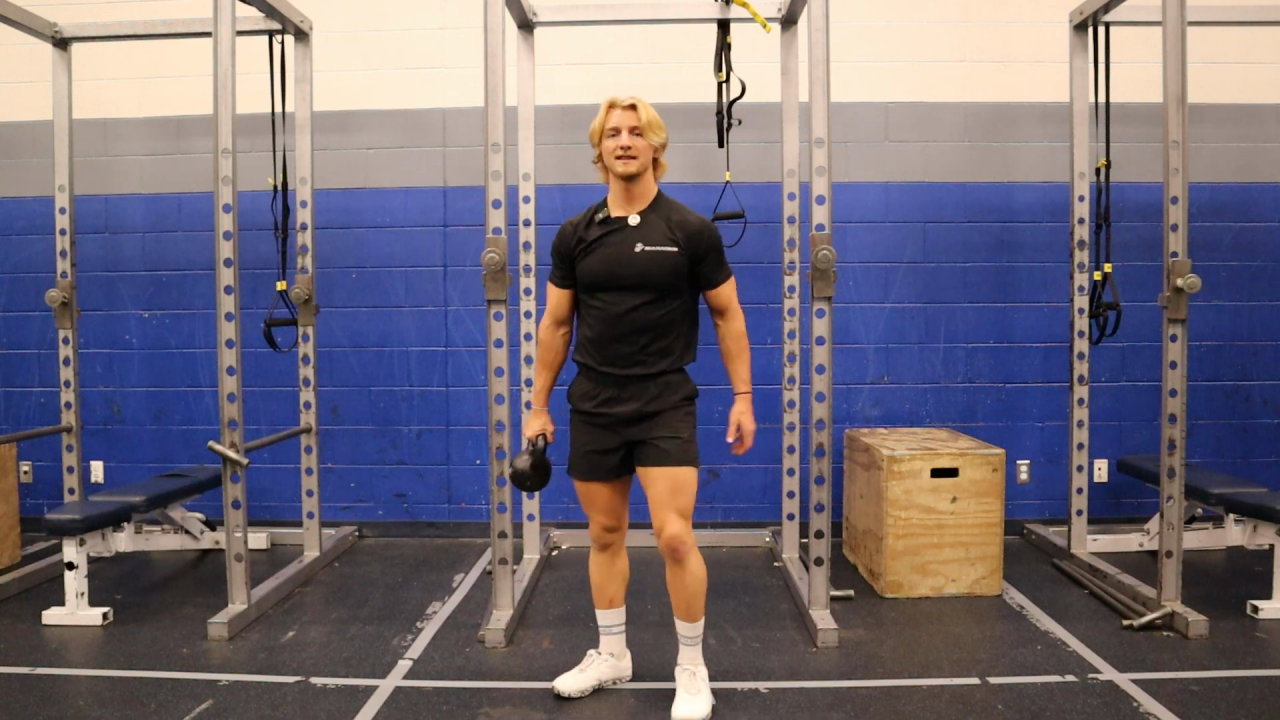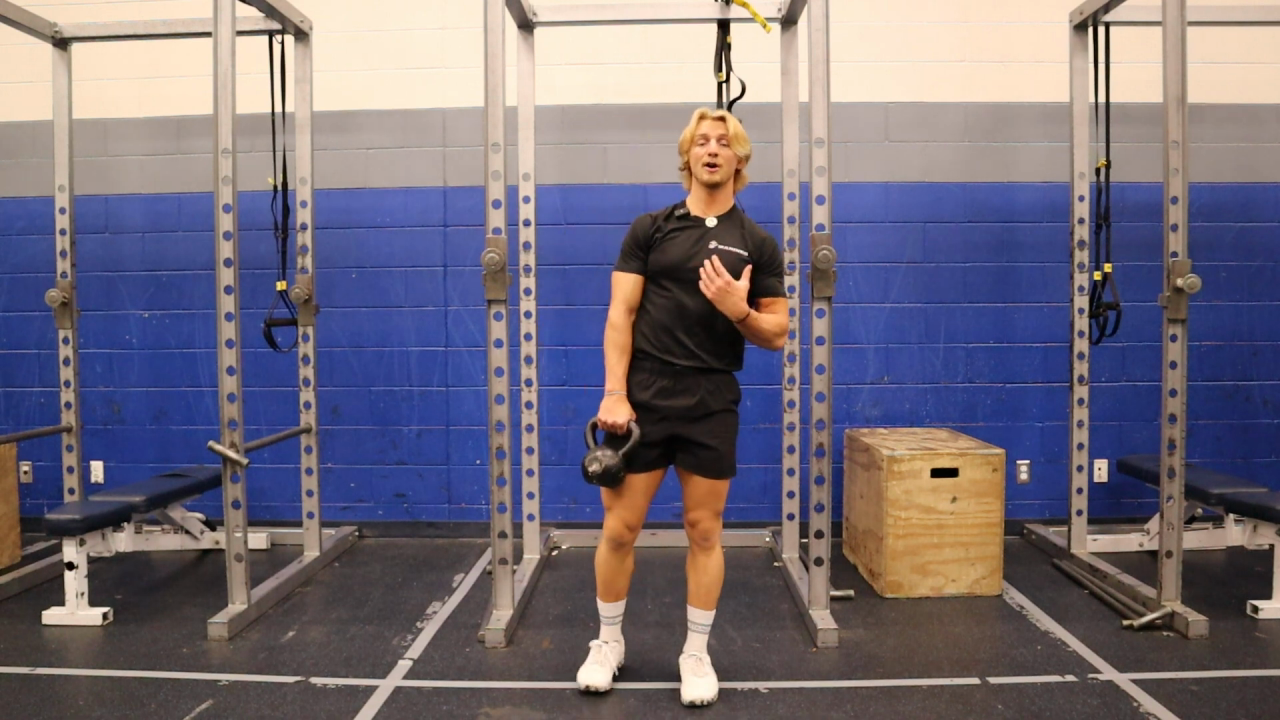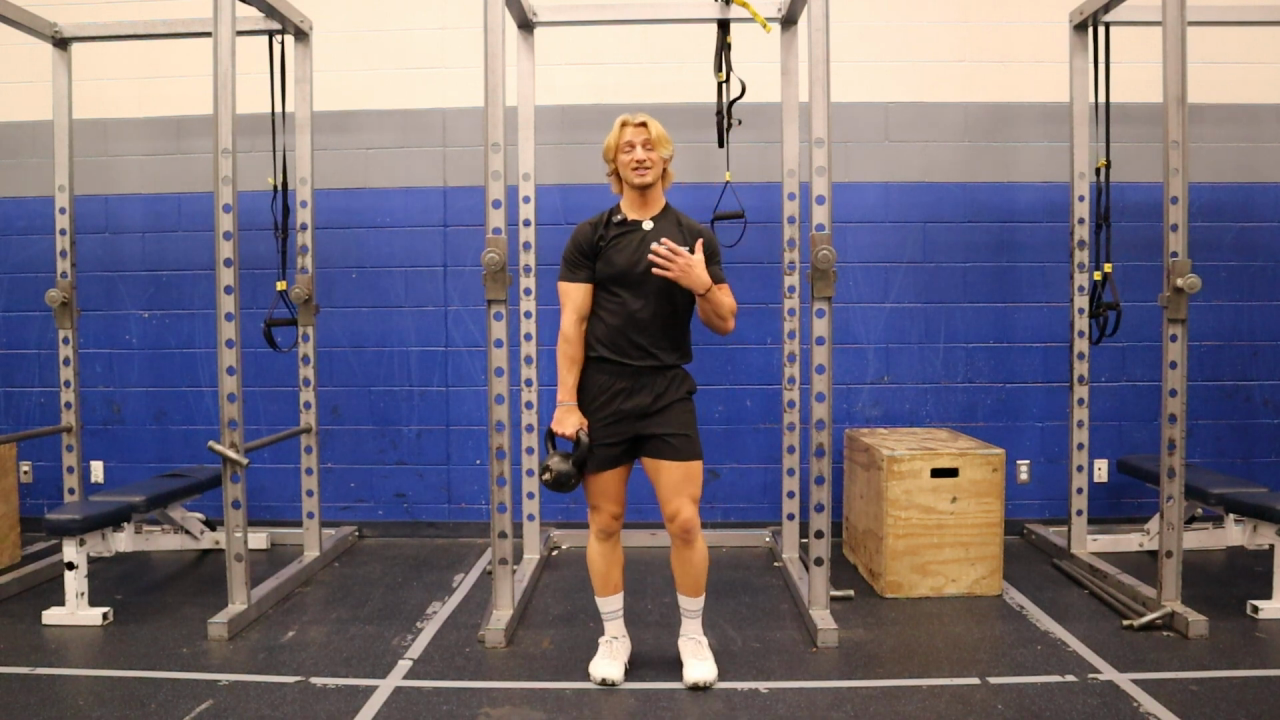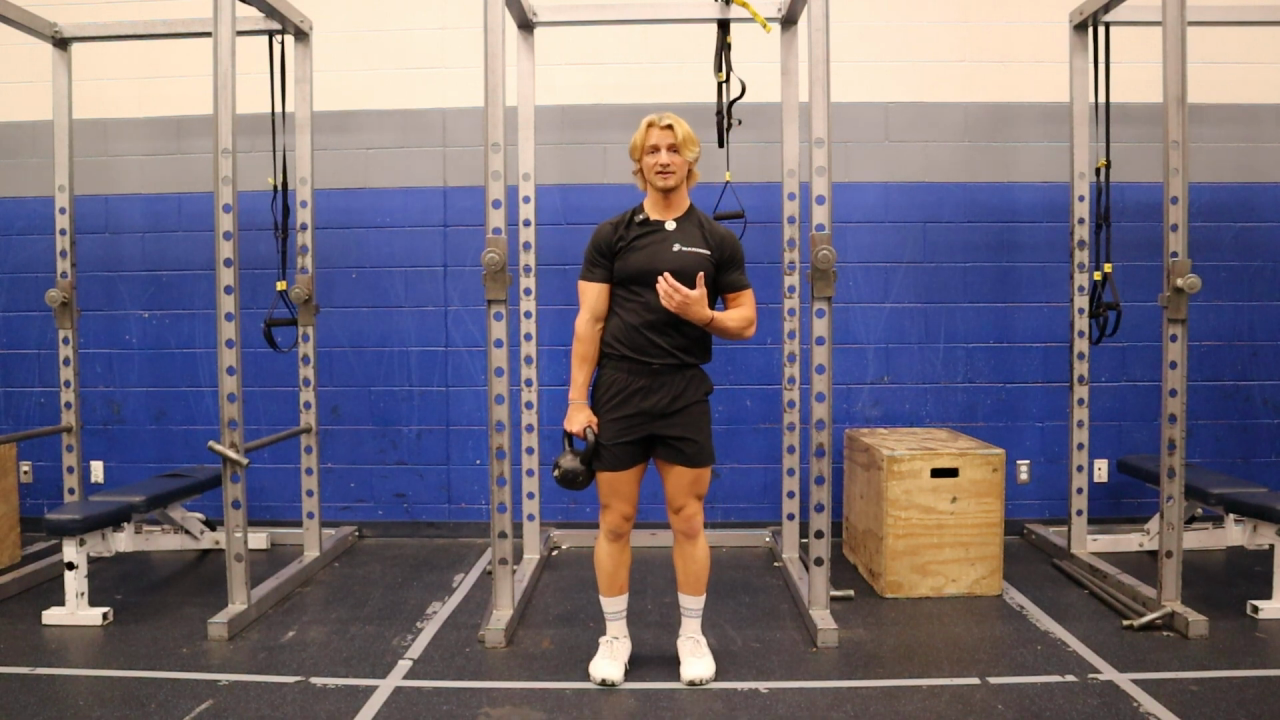
dt=1s
person 1, frame 1
left shoulder: (692, 230)
right shoulder: (574, 234)
left elbow: (727, 314)
right elbow: (556, 324)
left wrist: (742, 396)
right wrist: (538, 405)
left hip: (664, 404)
right hip: (594, 406)
left knee: (675, 538)
right knee: (605, 535)
left ankle: (691, 667)
right ankle: (611, 654)
person 1, frame 2
left shoulder: (757, 242)
right shoulder: (649, 228)
left elbow: (778, 333)
right elbow: (621, 313)
left wrist: (739, 310)
right wrist: (614, 393)
left hip: (711, 403)
right hip: (643, 398)
left knee: (704, 532)
right knee: (619, 528)
left ankle: (696, 653)
right ankle: (608, 641)
person 1, frame 3
left shoulder: (695, 237)
right shoulder: (589, 235)
left elbow: (724, 322)
right elbow: (572, 323)
left wrist: (702, 284)
right wrist: (566, 403)
left hip: (669, 394)
right hip: (602, 395)
left knee: (684, 520)
right knee: (604, 522)
left ankle: (692, 634)
right ankle: (614, 637)
person 1, frame 4
left shoulder: (717, 239)
right shoulder: (611, 235)
left elbow: (746, 320)
right elbow: (589, 320)
left wrist: (703, 314)
right wrist: (577, 400)
left hip: (685, 393)
right hip: (619, 392)
left knee: (688, 519)
right knee: (615, 521)
left ankle: (691, 635)
right ankle: (614, 637)
